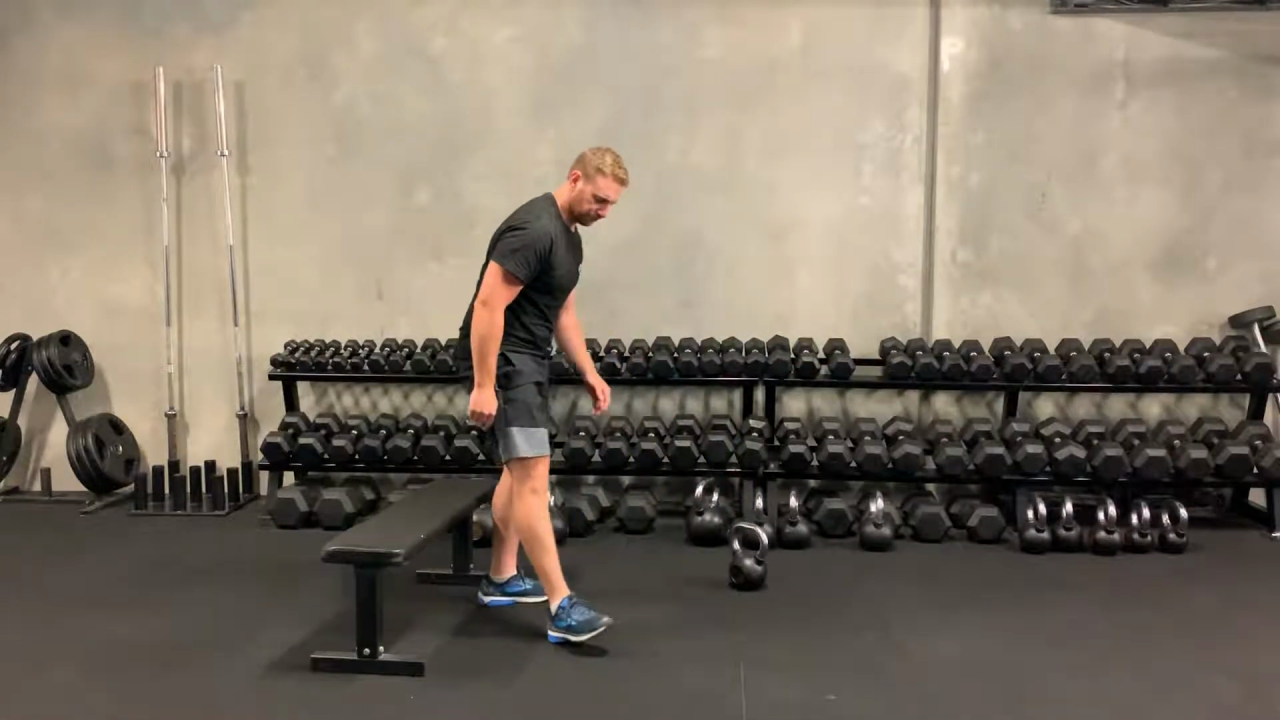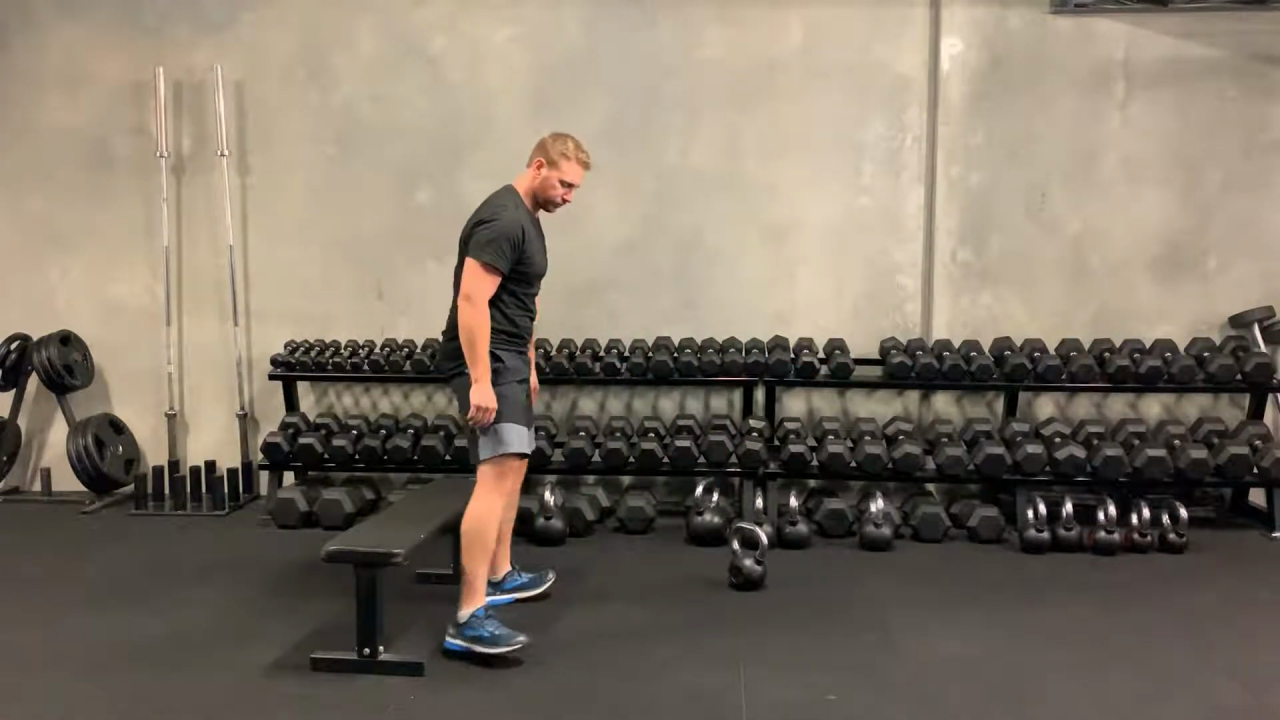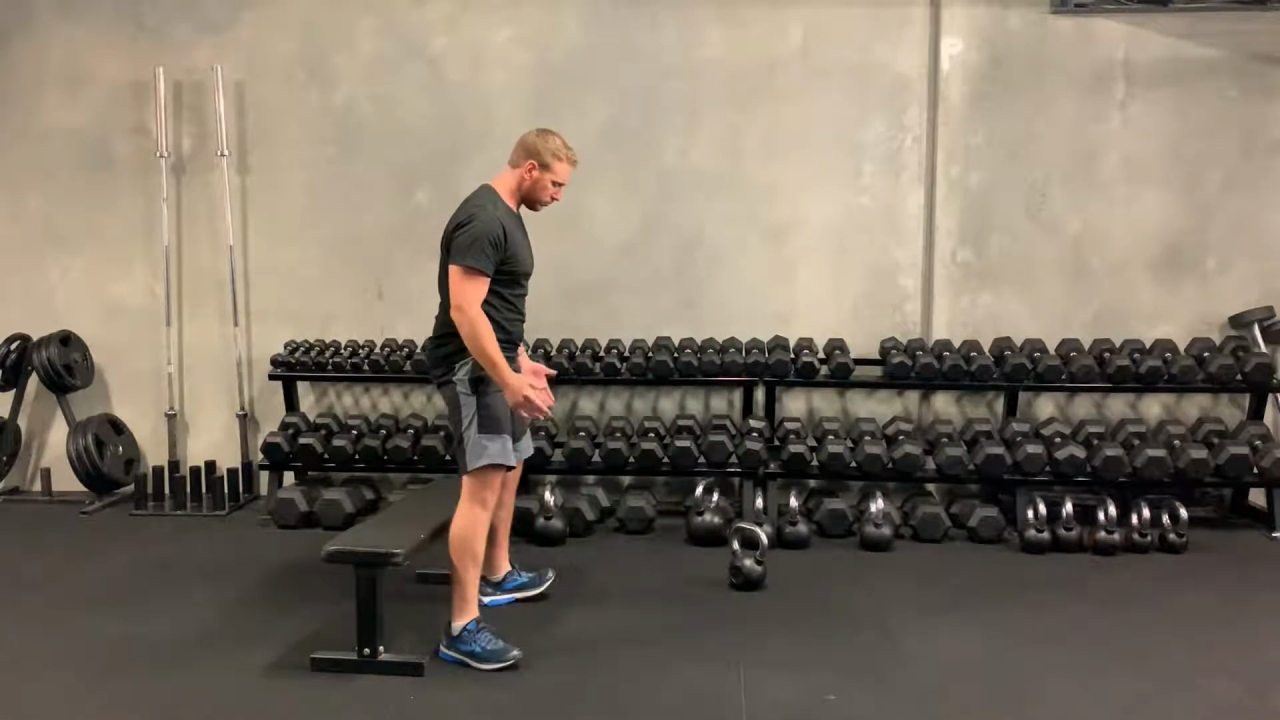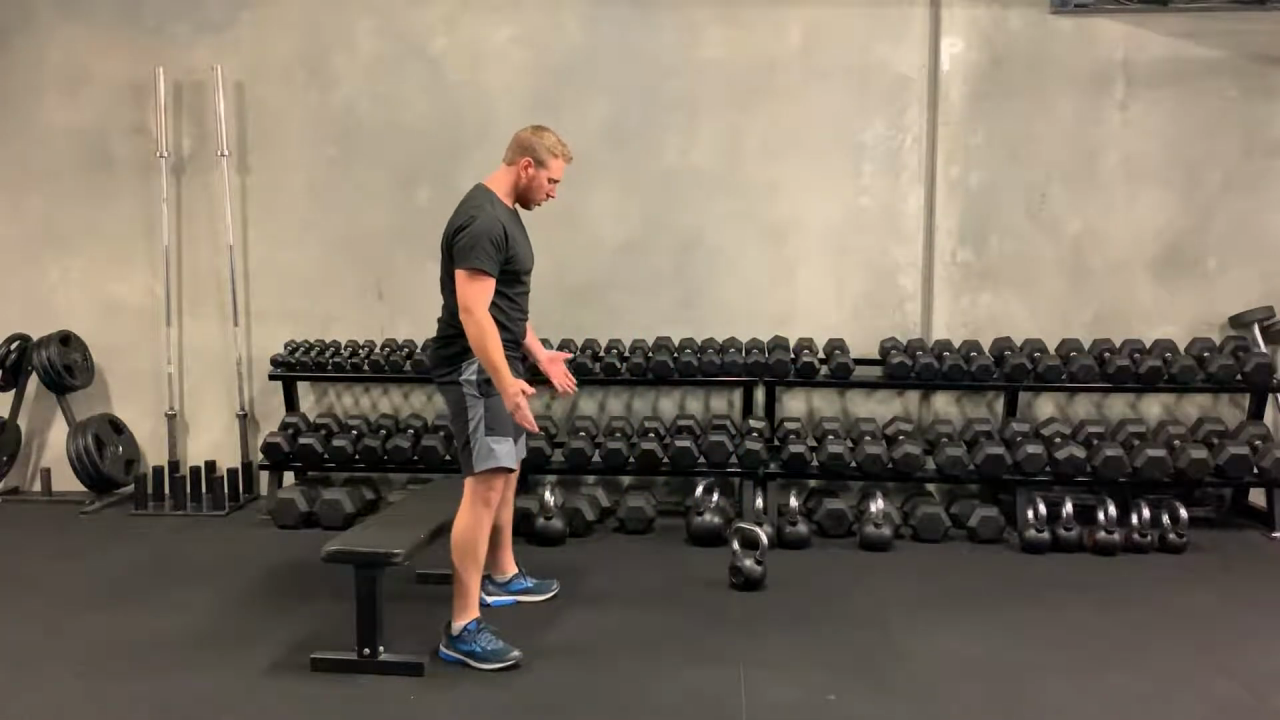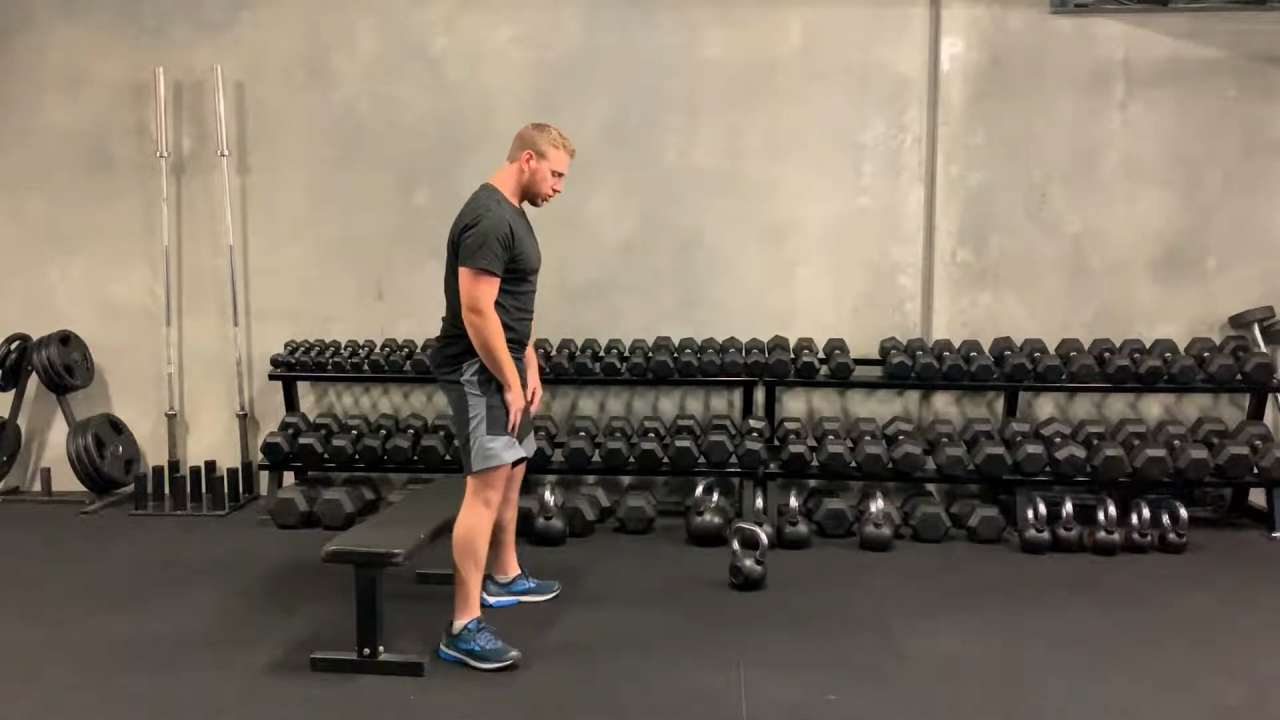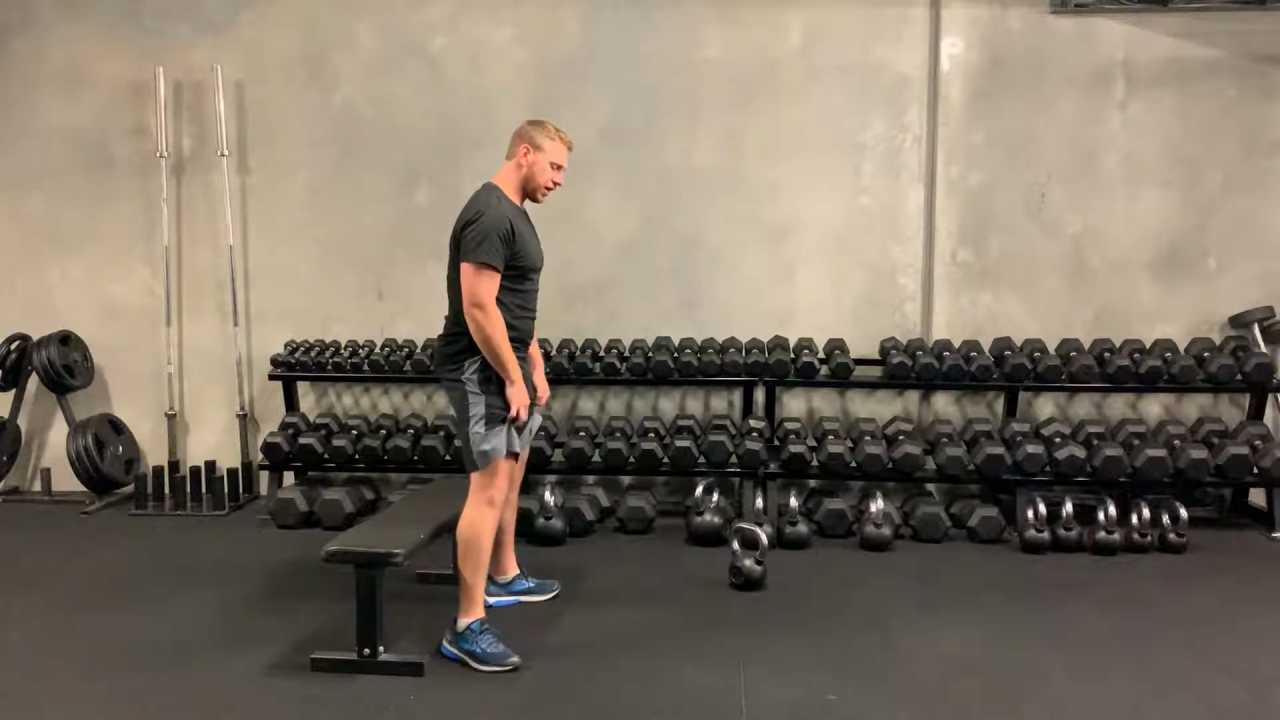
dt=0.3s
person 1, frame 1
left shoulder: (568, 237)
right shoulder: (533, 230)
left elbow: (563, 312)
right elbow: (488, 306)
left wrist: (589, 373)
right wrist: (483, 386)
left hip: (525, 360)
right hip: (502, 361)
left knee: (521, 470)
right knee: (533, 478)
left ankle: (503, 578)
right ankle: (560, 603)
person 1, frame 2
left shoulder: (528, 221)
right shoulder: (503, 220)
right elbow: (472, 301)
left wrist: (529, 368)
right wrist: (480, 381)
left hip: (507, 358)
right hip: (486, 360)
left knee: (510, 466)
right knee: (500, 476)
left ankle: (499, 572)
right ankle: (470, 617)
person 1, frame 3
left shoulder: (506, 216)
right shoulder: (482, 220)
right elbow: (465, 310)
left wrist: (522, 363)
right wrist: (508, 380)
left hip: (493, 365)
right hip: (470, 368)
left knee: (508, 469)
right knee: (483, 486)
left ankle: (498, 575)
right ankle: (462, 628)
person 1, frame 4
left shoulder: (503, 214)
right shoulder: (482, 220)
right elbow: (473, 312)
left wrist: (539, 354)
right wrist: (507, 385)
left hip: (496, 364)
right hip: (475, 369)
left knee: (505, 475)
right knee: (486, 487)
left ankle: (503, 576)
right ankle: (462, 628)
person 1, frame 5
left shoulder: (511, 214)
right shoulder: (489, 220)
right elbow: (477, 312)
left wrist: (530, 370)
right wrist: (511, 383)
left hip: (503, 366)
right hip: (478, 370)
left knee: (511, 473)
right knee: (486, 487)
left ankle: (505, 577)
right ankle: (463, 627)
person 1, frame 6
left shoulder: (514, 213)
right shoulder: (490, 216)
right elbow: (480, 308)
left wrist: (536, 369)
right wrist: (514, 379)
left hip: (506, 364)
right hip: (480, 367)
left knee: (511, 475)
right knee: (490, 487)
left ankle: (504, 577)
right ankle: (468, 627)
